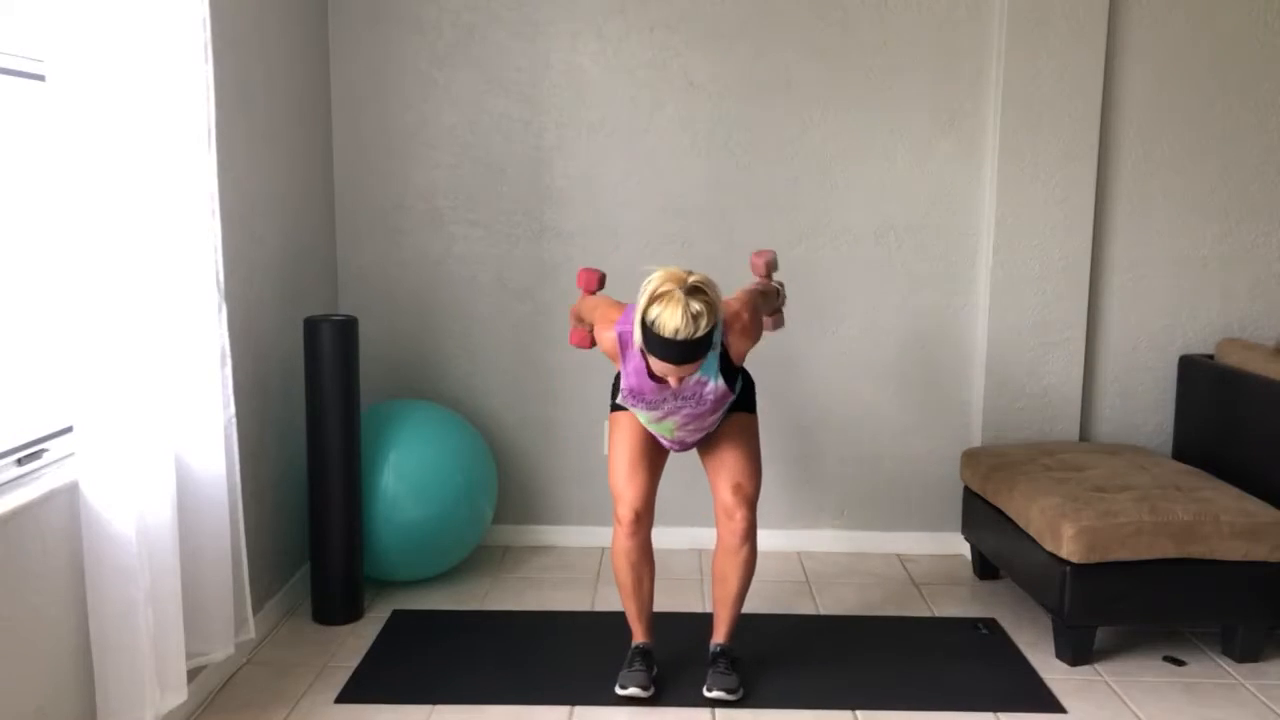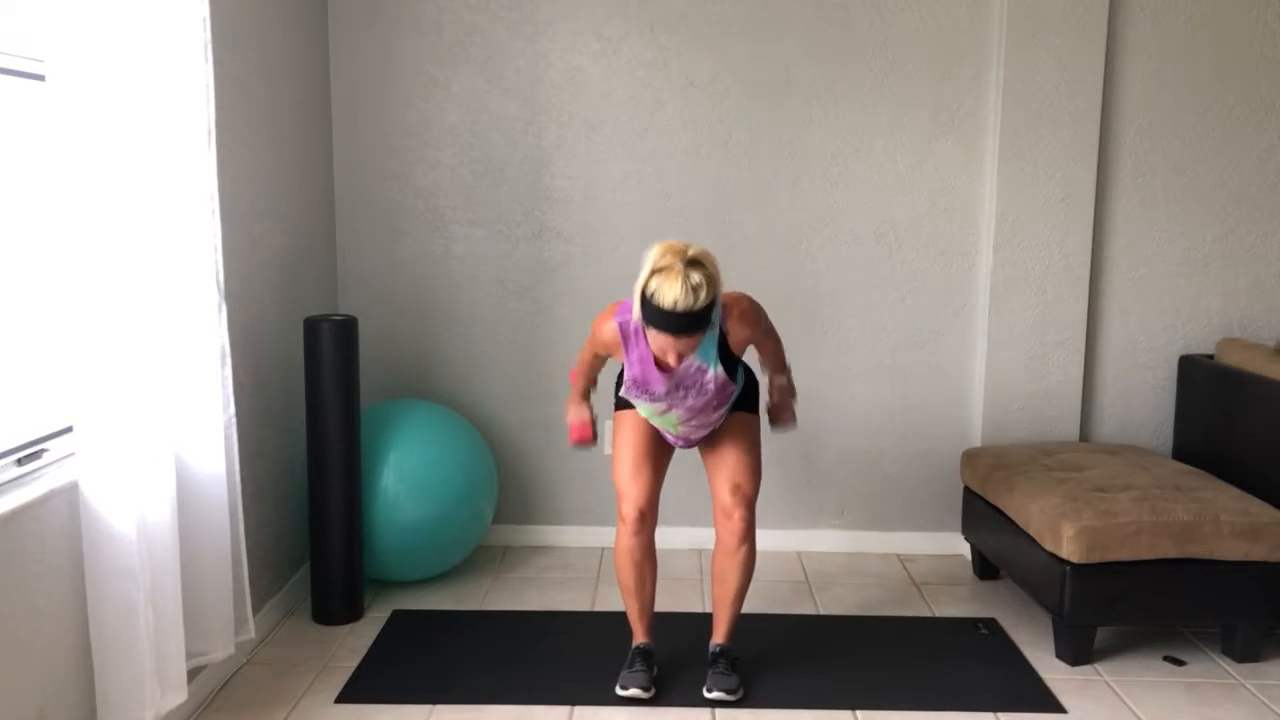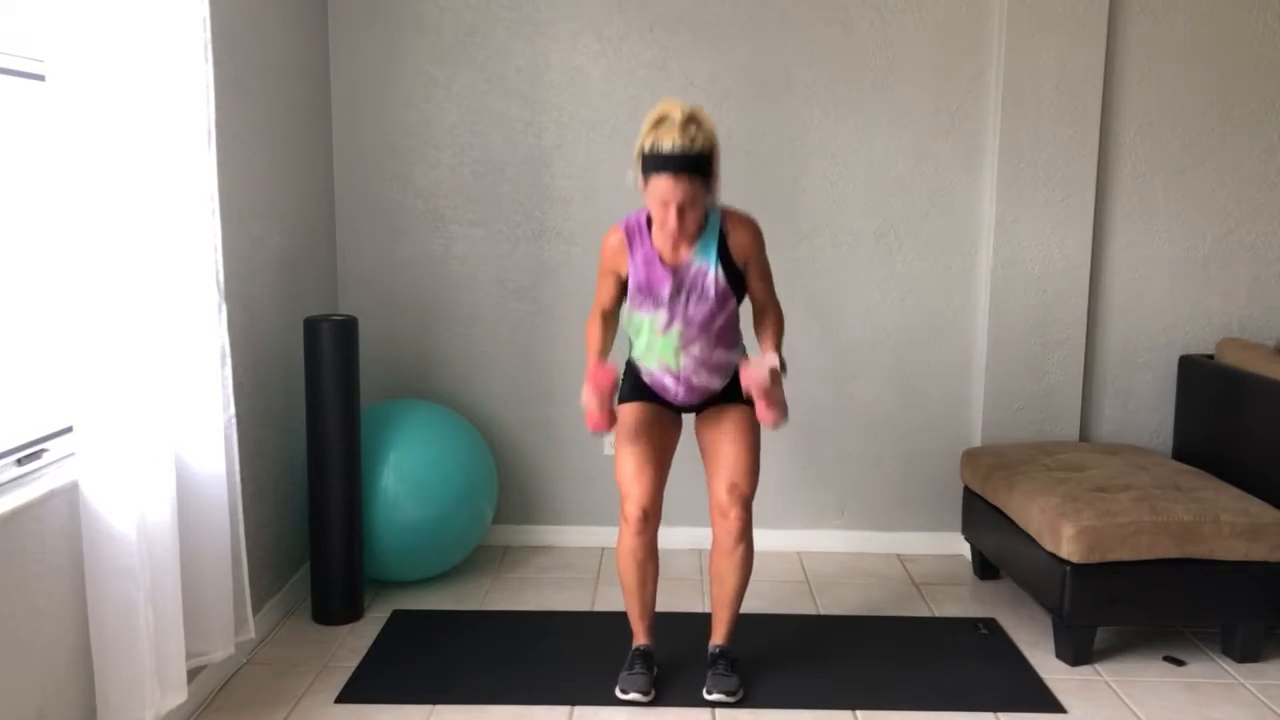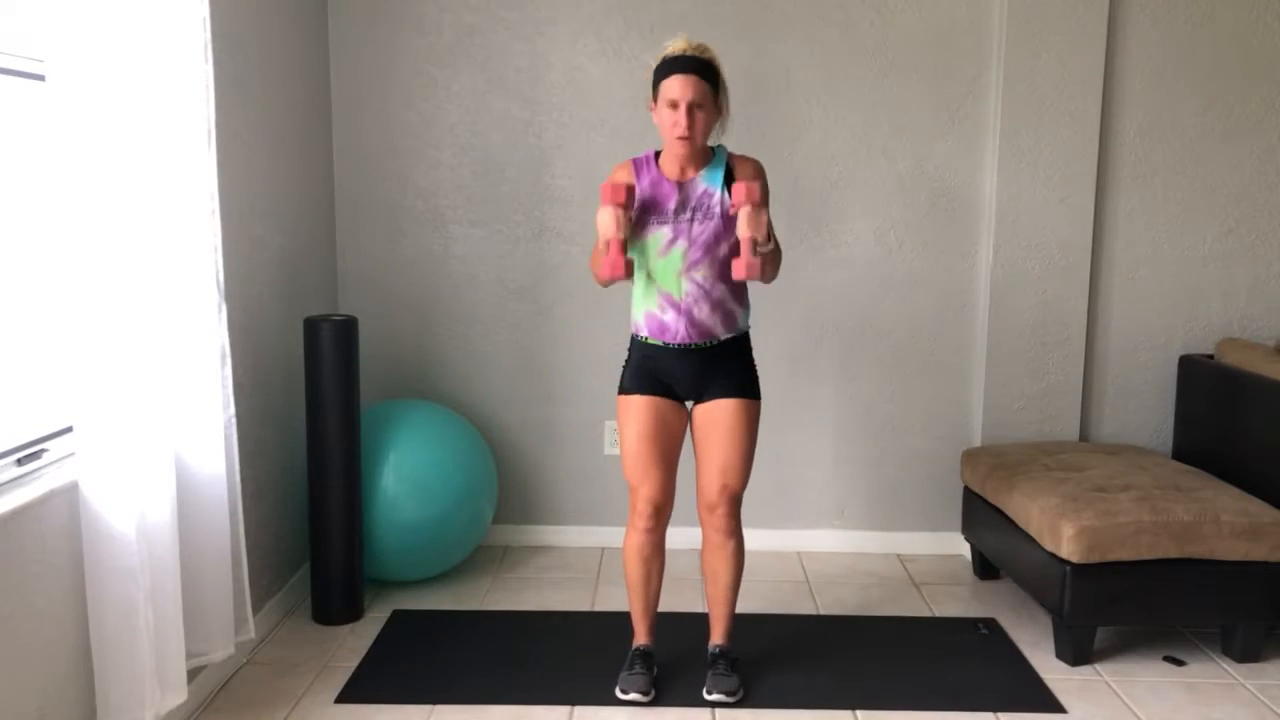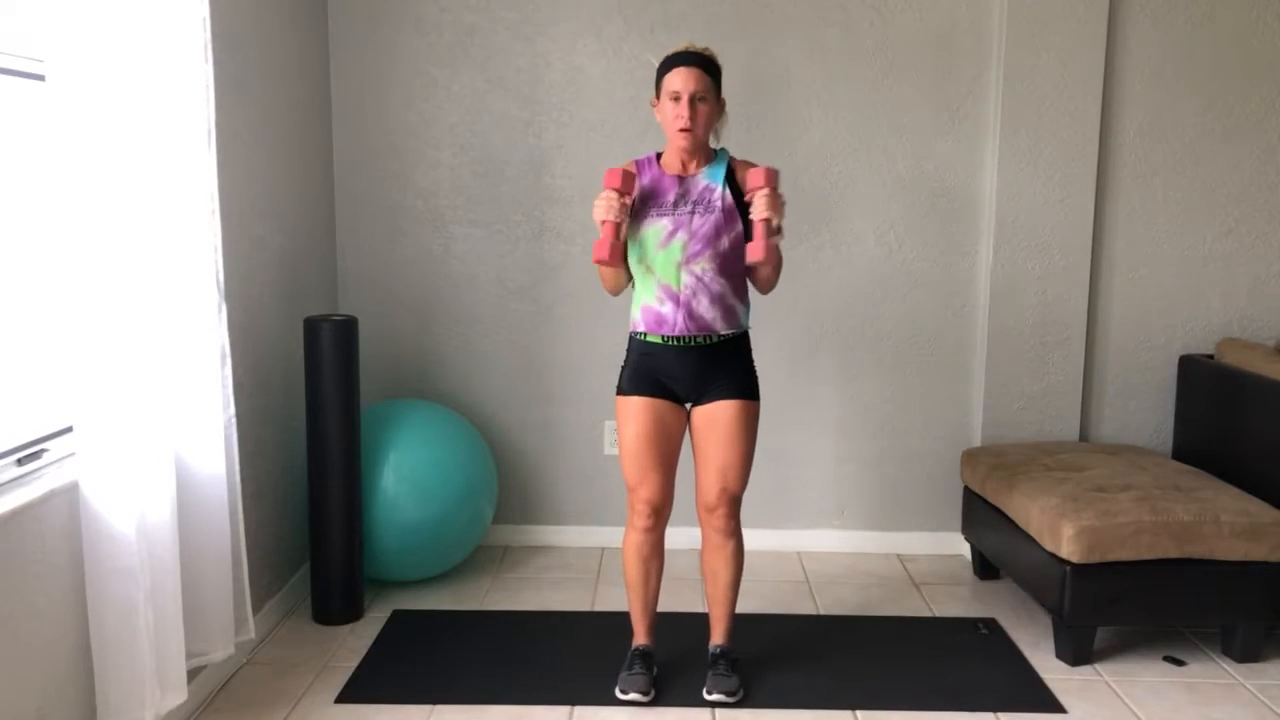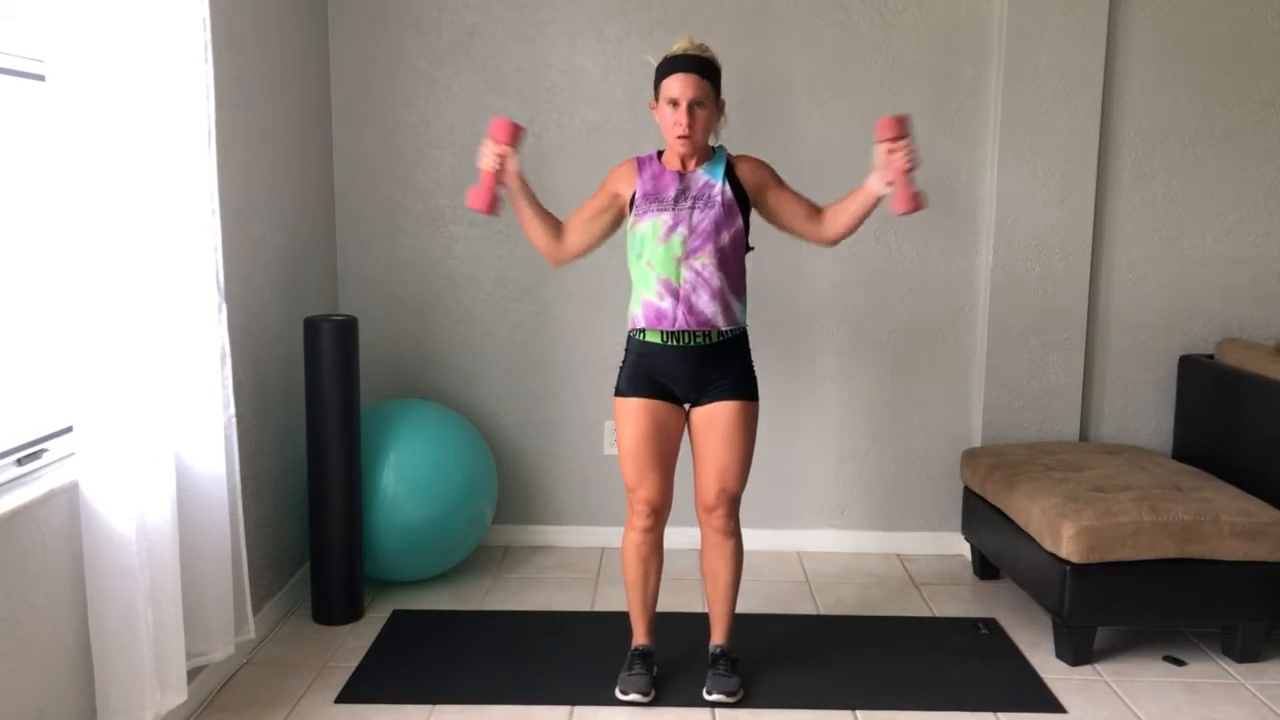
dt=0.3s
person 1, frame 1
left shoulder: (738, 325)
right shoulder: (614, 331)
left elbow: (766, 294)
right elbow: (582, 309)
left wrist: (774, 297)
right wrist: (581, 313)
left hip: (725, 408)
right hip: (639, 410)
left knee: (739, 516)
right knee: (630, 516)
left ankle: (721, 647)
right ankle: (640, 646)
person 1, frame 2
left shoulder: (738, 318)
right shoulder: (615, 326)
left elbow: (770, 349)
right elbow: (590, 356)
left wrist: (782, 387)
right wrist: (577, 401)
left hip: (727, 410)
right hip: (647, 412)
left knee: (737, 514)
right knee: (634, 514)
left ankle: (721, 649)
right ankle: (641, 647)
person 1, frame 3
left shoulder: (739, 233)
right shoulder: (621, 242)
left elbow: (766, 305)
right elbow: (603, 311)
left wrist: (770, 363)
right wrist: (592, 378)
left hip: (726, 388)
right hip: (648, 387)
left knee: (732, 514)
right knee: (637, 515)
left ankle: (721, 648)
right ankle: (641, 647)
person 1, frame 4
left shoulder: (742, 173)
right shoulder: (630, 177)
left elbow: (768, 273)
right elbow: (604, 276)
left wrist: (760, 238)
right wrist: (606, 237)
left hip: (725, 362)
right hip: (651, 361)
left knee: (720, 509)
right knee: (647, 509)
left ankle: (720, 648)
right ankle: (642, 646)
person 1, frame 5
left shoulder: (743, 177)
right shoulder: (633, 178)
left elbow: (766, 283)
right elbow: (613, 284)
left wrist: (770, 233)
right wrist: (604, 229)
left hip: (724, 361)
right hip: (649, 360)
left knee: (720, 510)
right knee: (646, 509)
left ankle: (720, 648)
right ankle: (641, 646)
person 1, frame 6
left shoulder: (745, 175)
right shoulder: (630, 178)
left elbow: (825, 229)
right elbow: (557, 247)
left wrist: (879, 183)
right wrist: (510, 179)
left hip: (722, 362)
right hip: (648, 360)
left knee: (719, 510)
right knee: (644, 510)
left ankle: (721, 649)
right ankle: (641, 648)
